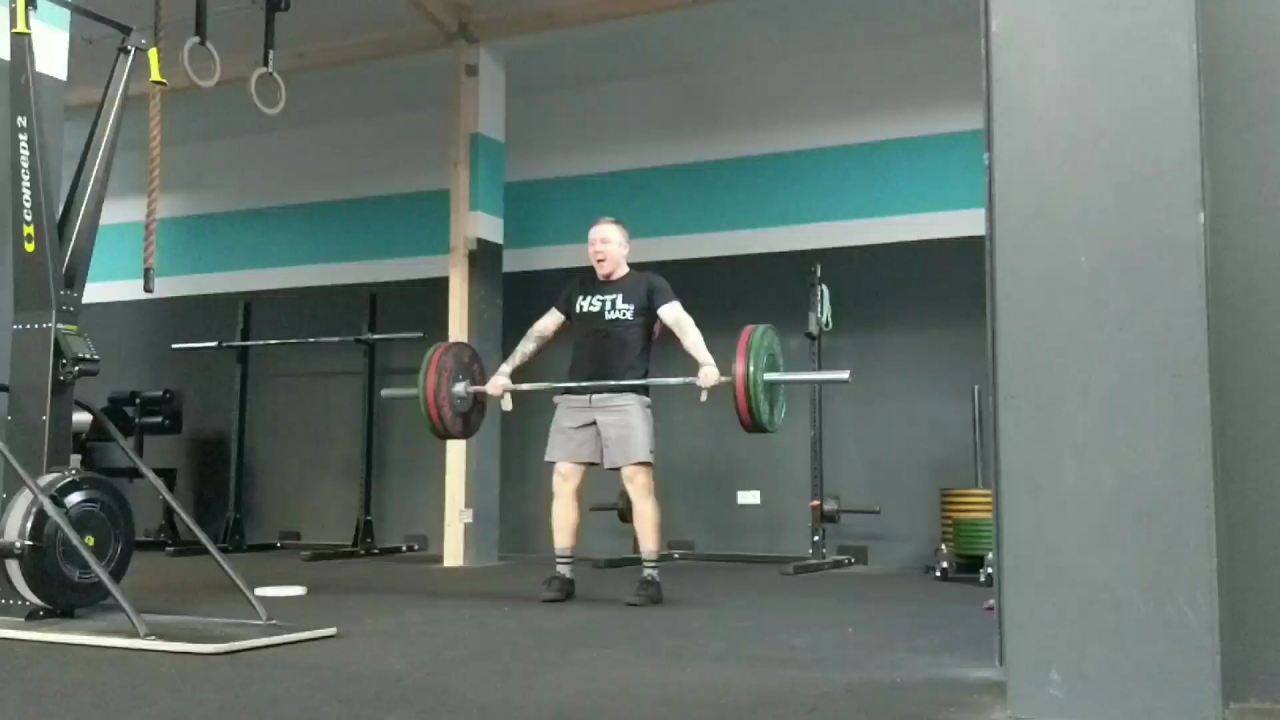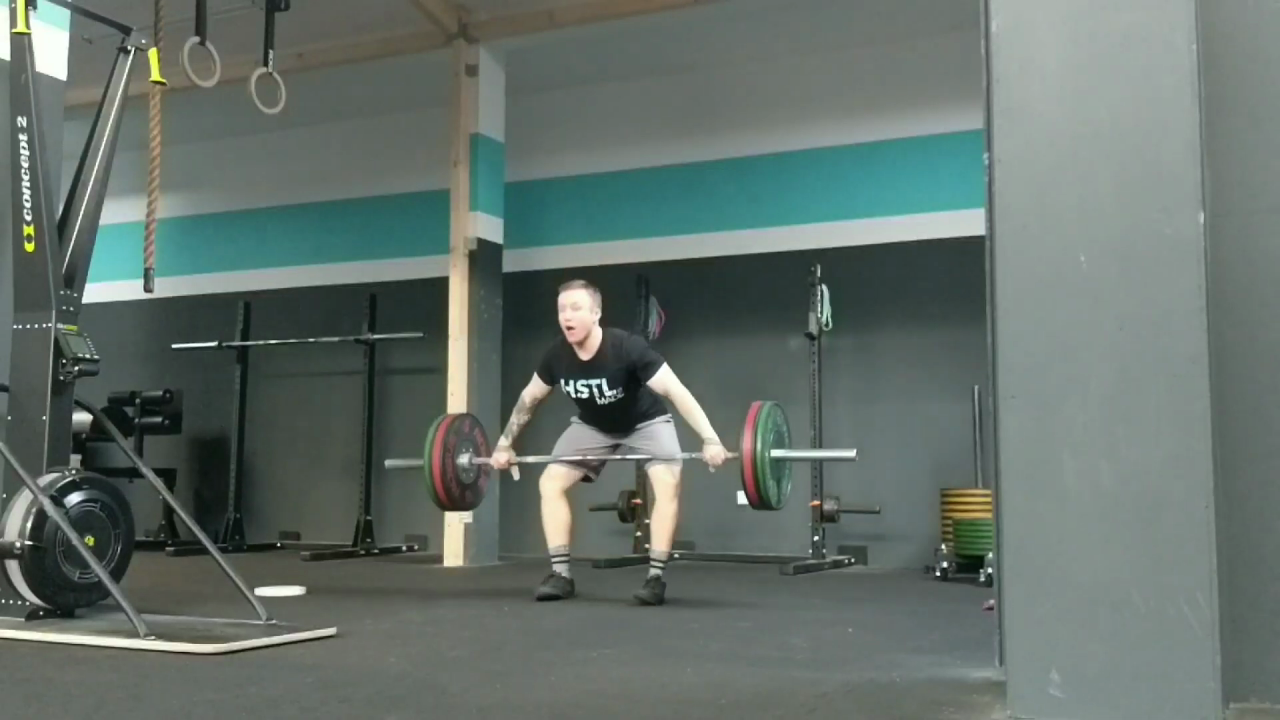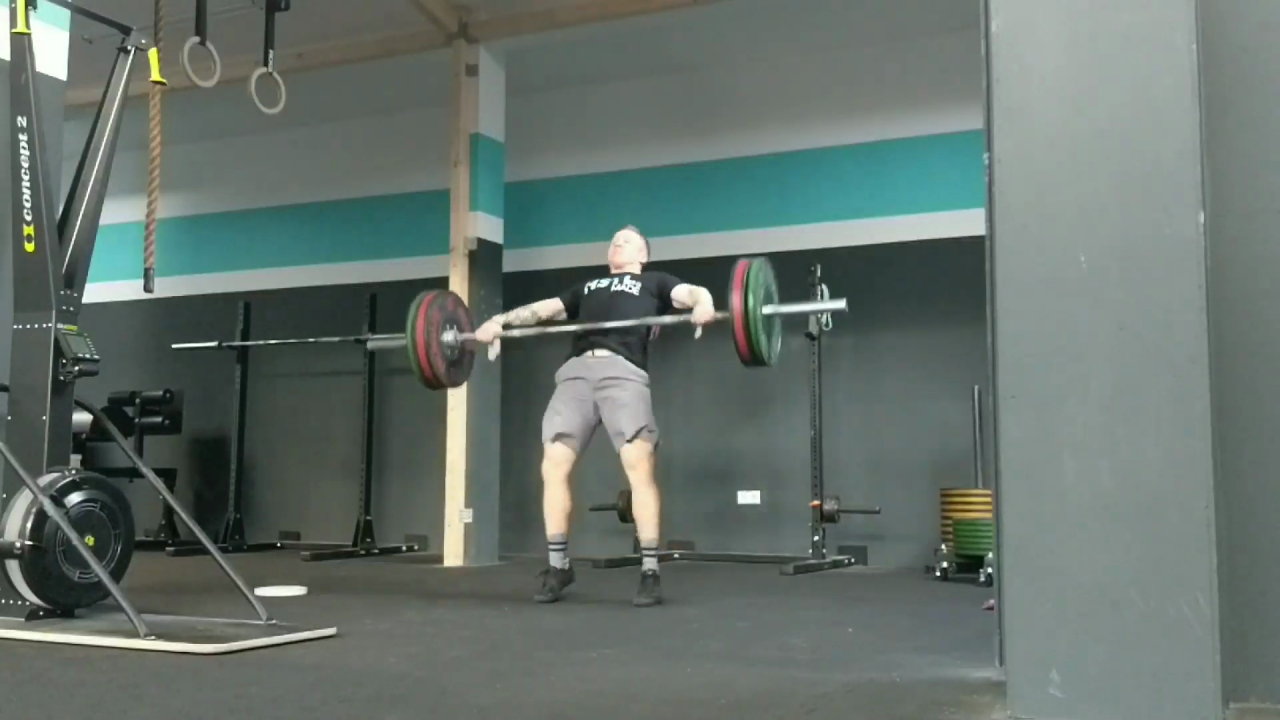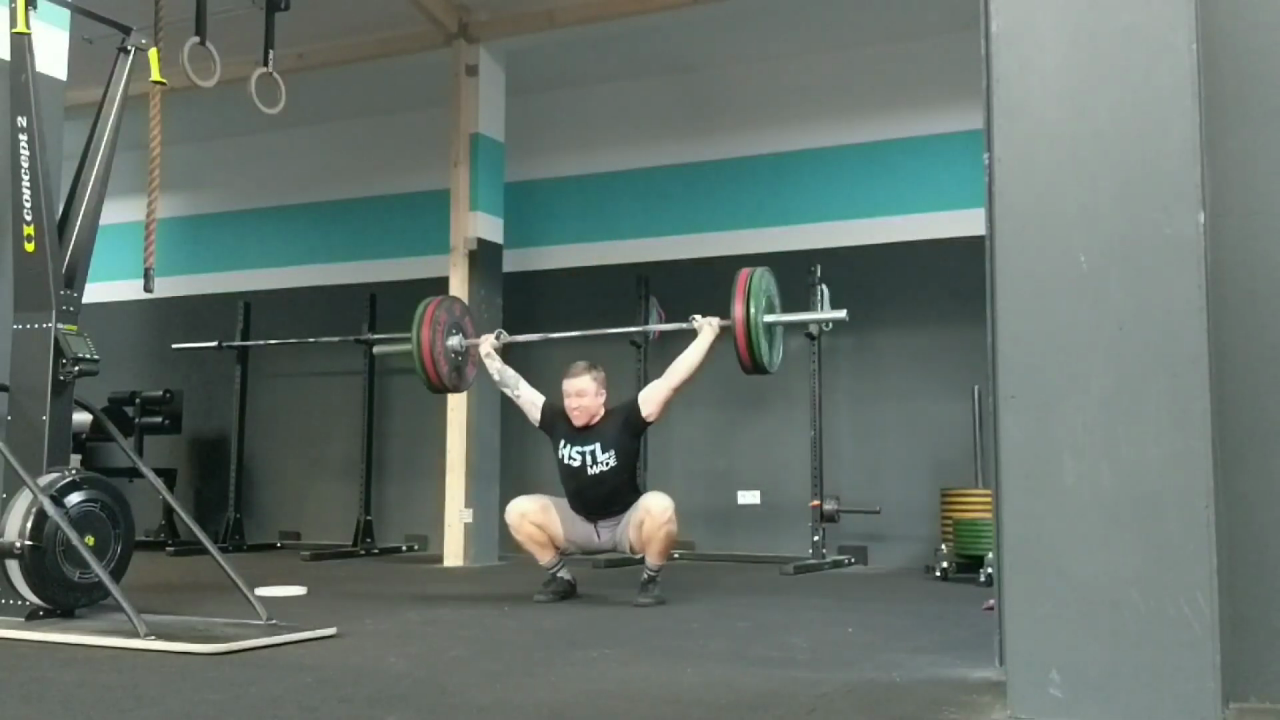
dt=0.7s
person 1, frame 1
left shoulder: (648, 285)
right shoulder: (577, 287)
left elbow: (681, 321)
right elbow: (542, 329)
left wrist: (706, 363)
right wrist: (505, 370)
left hip: (625, 398)
right hip: (575, 399)
left knee: (638, 482)
right knee: (563, 482)
left ankle: (650, 578)
right ankle: (563, 575)
person 1, frame 2
left shoulder: (627, 348)
right shoulder: (557, 356)
left elbow: (676, 391)
right elbow: (529, 397)
left wrist: (711, 440)
right wrist: (505, 443)
left hip: (645, 422)
right hip: (592, 426)
left knee: (667, 483)
right knee: (550, 484)
left ankle: (655, 577)
right ankle: (561, 574)
person 1, frame 3
left shoulder: (654, 283)
right shoulder: (587, 286)
left elbow: (692, 295)
right elbow: (540, 310)
left wrist: (704, 304)
right wrist: (500, 321)
left hip: (623, 377)
right hip: (575, 375)
left knee: (639, 469)
right knee: (554, 470)
left ankle: (650, 572)
right ankle: (558, 567)
person 1, frame 4
left shoulder: (625, 421)
right shoulder: (556, 420)
left elbow: (671, 380)
right elbow: (515, 387)
left wrist: (706, 334)
right wrist: (488, 352)
left hip: (626, 523)
right hip: (579, 523)
left knee: (660, 507)
right knee: (518, 511)
left ankle: (650, 581)
right ankle: (560, 577)
